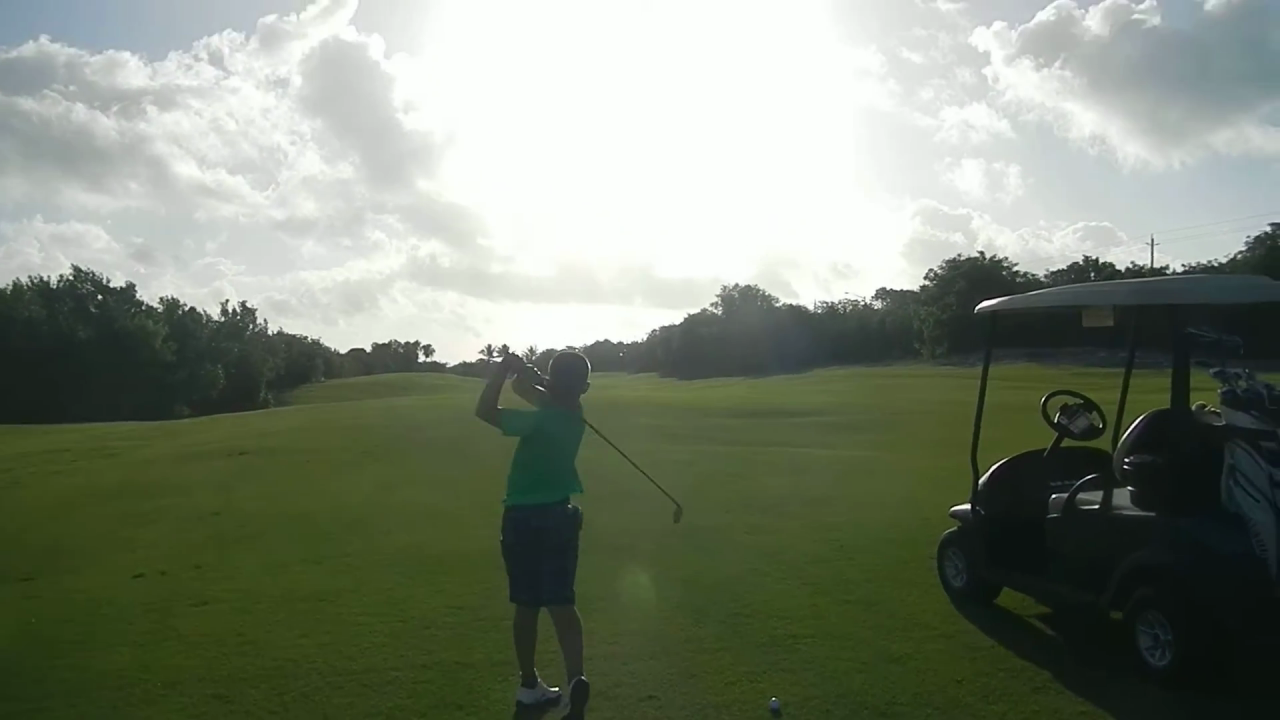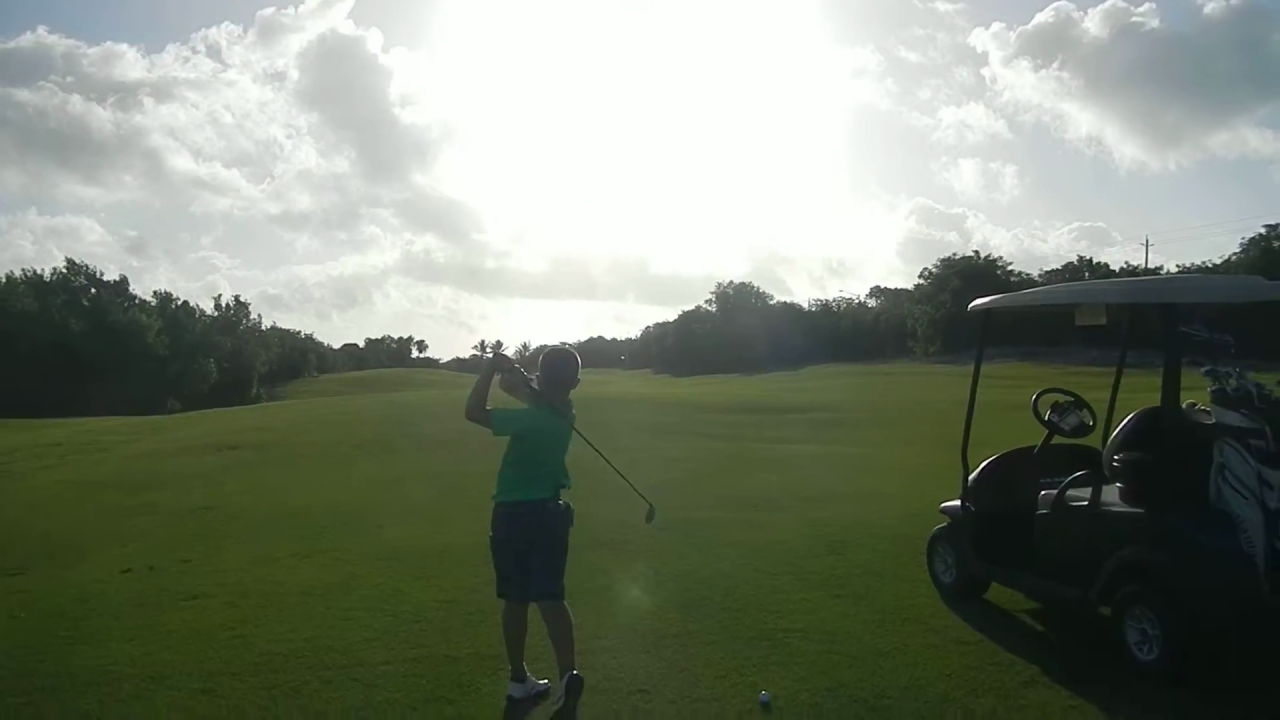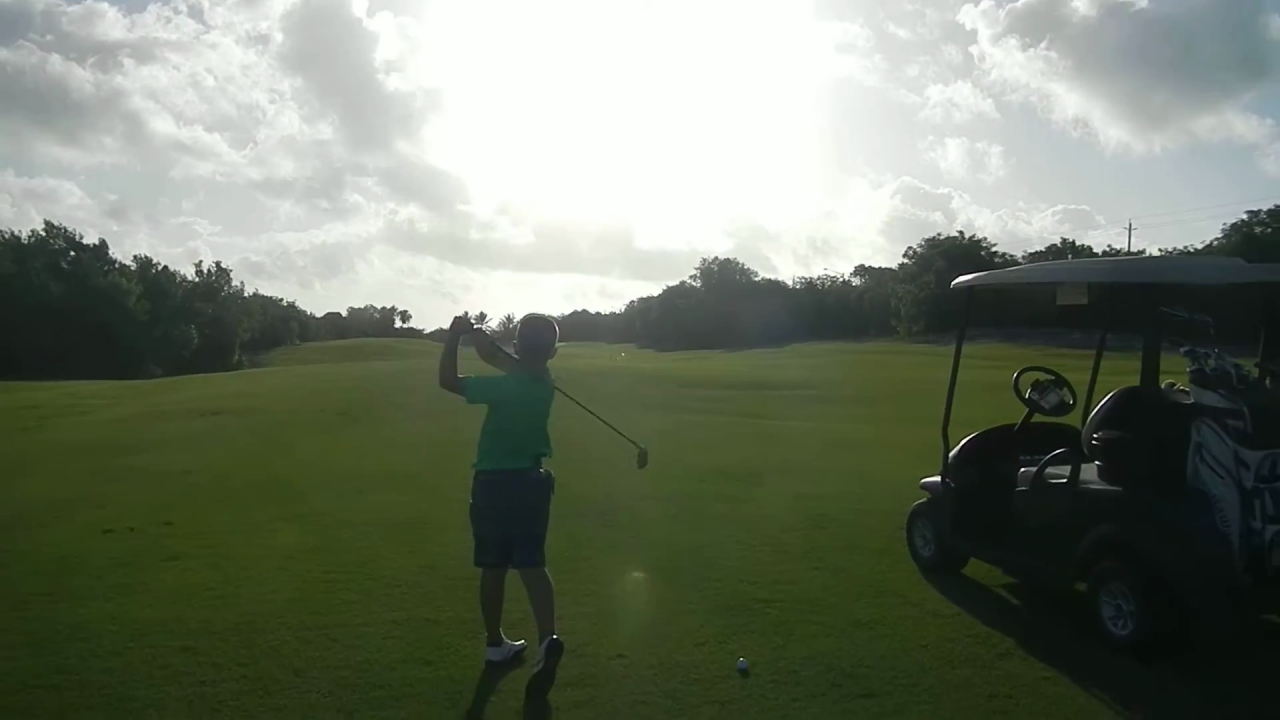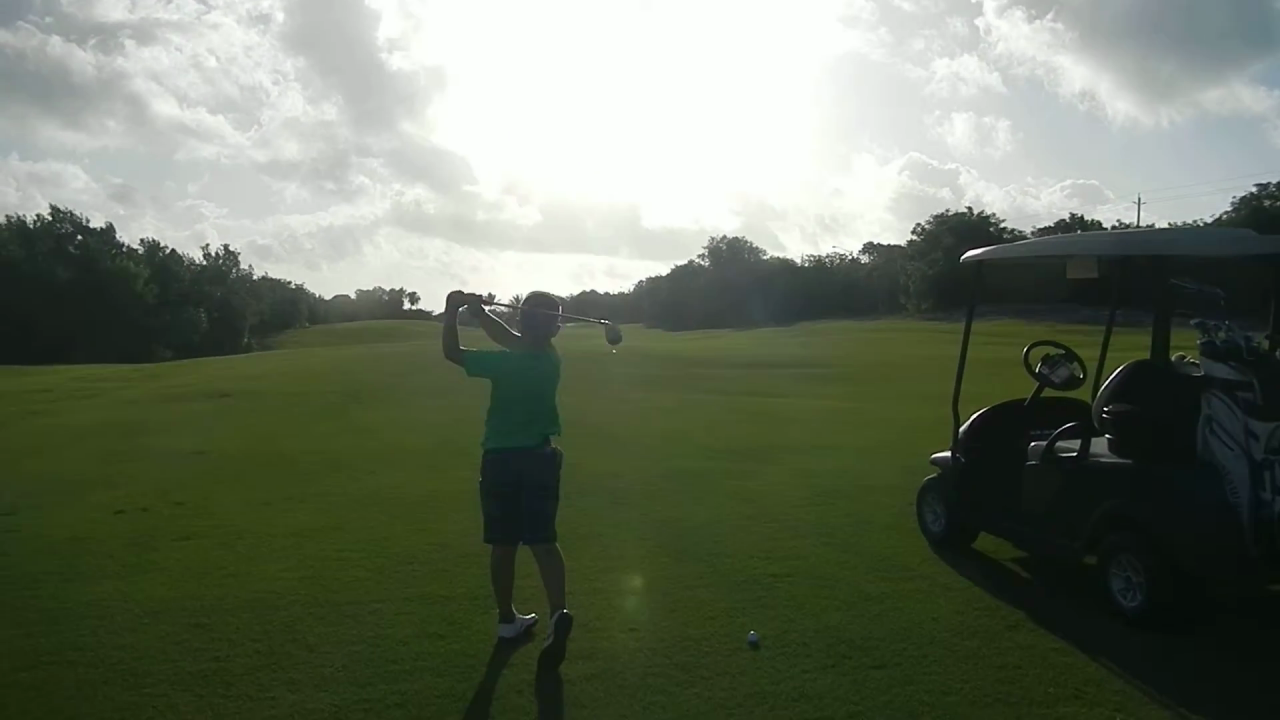
dt=0.2s
person 1, frame 1
left shoulder: (541, 420)
right shoulder: (573, 416)
left elbow: (485, 411)
right elbow: (526, 388)
left wrist: (503, 369)
right wrist: (522, 371)
left hip: (521, 518)
right hip: (558, 515)
left knee: (526, 603)
right knee: (561, 601)
left ankle: (529, 683)
right ankle: (575, 678)
person 1, frame 2
left shoulder: (532, 418)
right shoulder: (562, 411)
left elbow: (474, 412)
right elbow: (516, 386)
left wrist: (491, 369)
right wrist: (508, 371)
left hip: (512, 513)
right hip: (548, 511)
left knee: (515, 598)
right knee: (551, 596)
left ankle: (519, 677)
right ankle: (567, 674)
person 1, frame 3
left shoulder: (506, 386)
right shoulder: (543, 381)
left elbow: (448, 380)
right elbow: (496, 356)
left wrist: (454, 337)
right wrist: (477, 335)
left hip: (493, 482)
right hip: (530, 480)
left knee: (493, 566)
right knee: (532, 564)
left ankle: (496, 642)
right ankle: (547, 639)
person 1, frame 4
left shoulder: (505, 361)
right shoulder: (550, 357)
left elbow: (451, 353)
right elbow: (508, 337)
left wrist: (452, 311)
right wrist: (477, 309)
left hip: (500, 460)
right hip: (540, 458)
left knee: (503, 543)
right knee: (543, 541)
left ankle: (507, 618)
right ankle: (559, 615)
